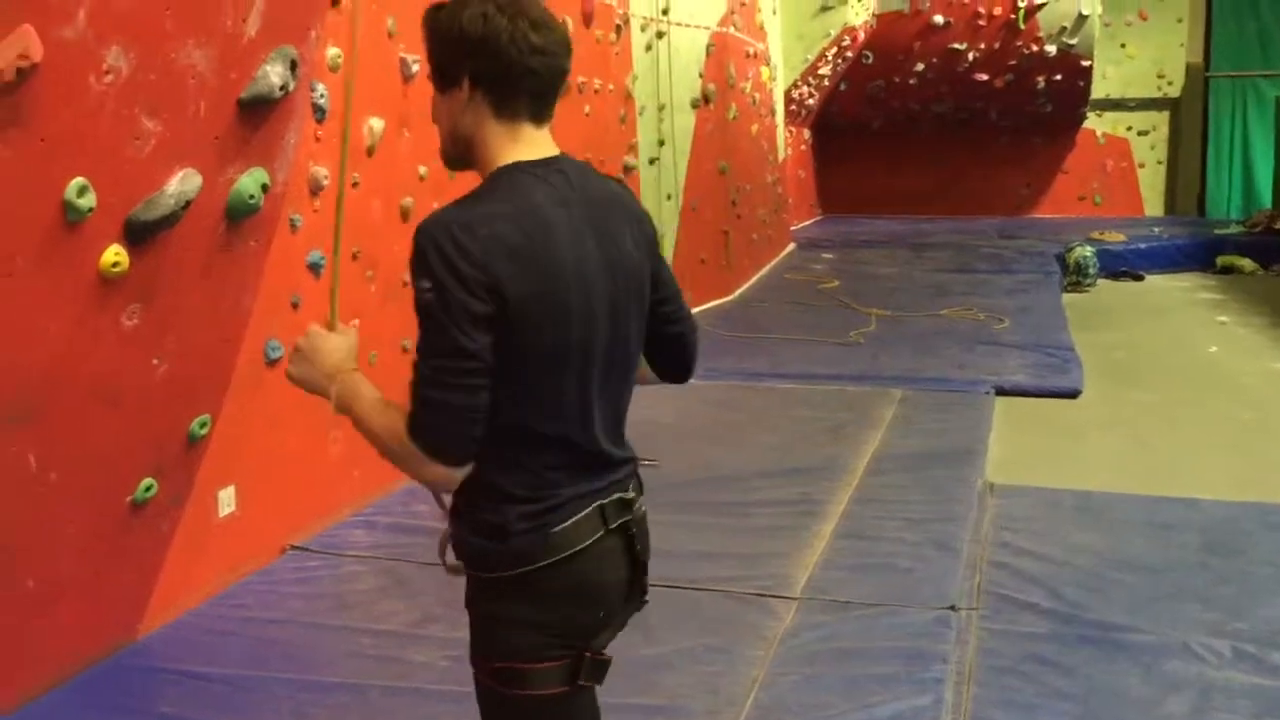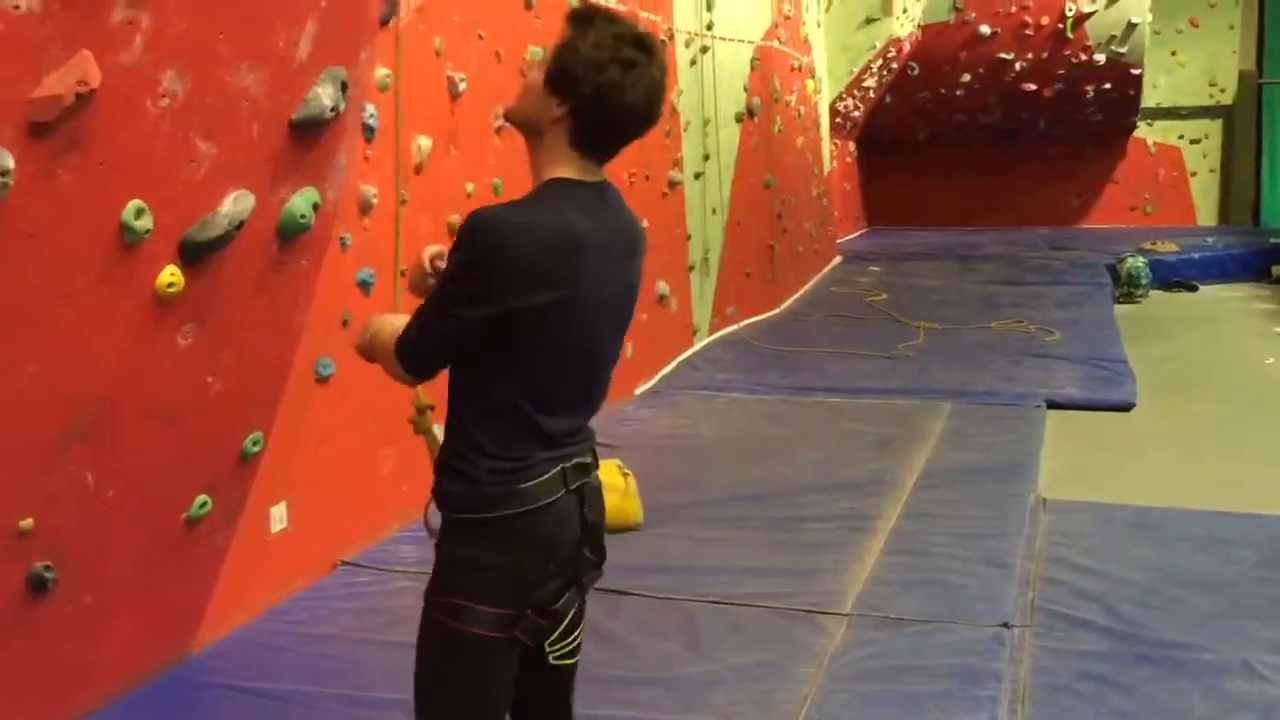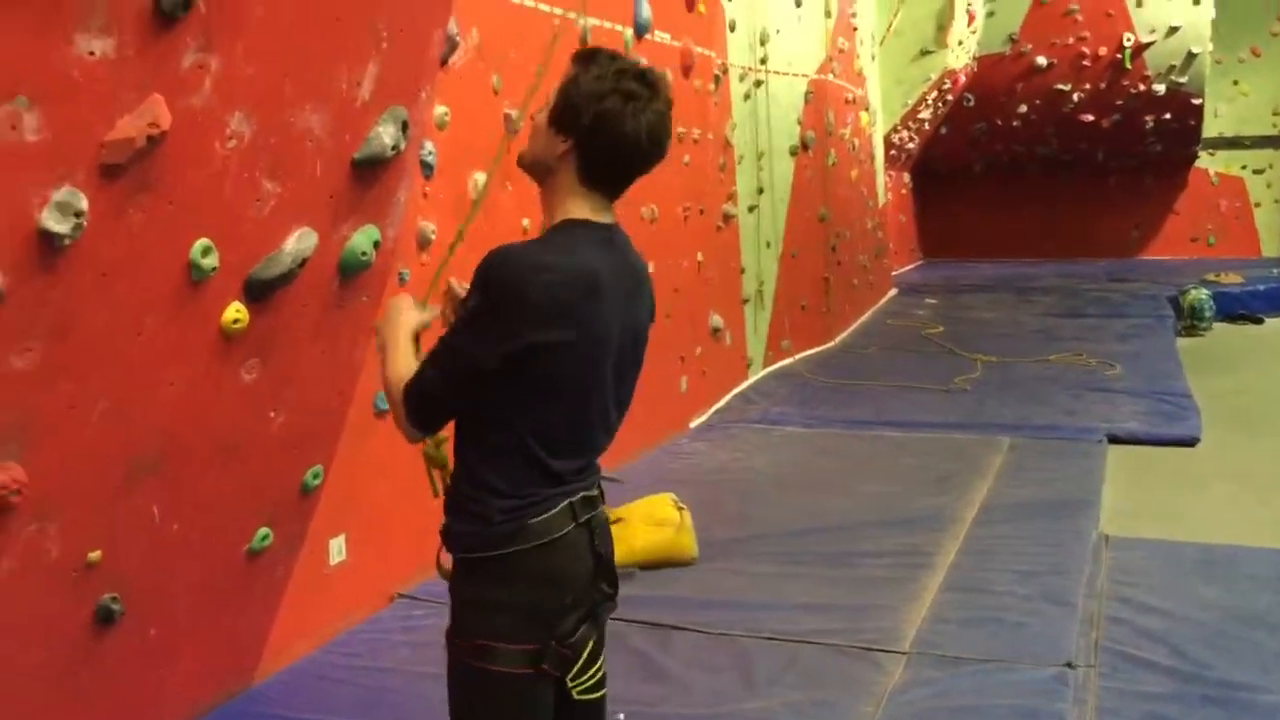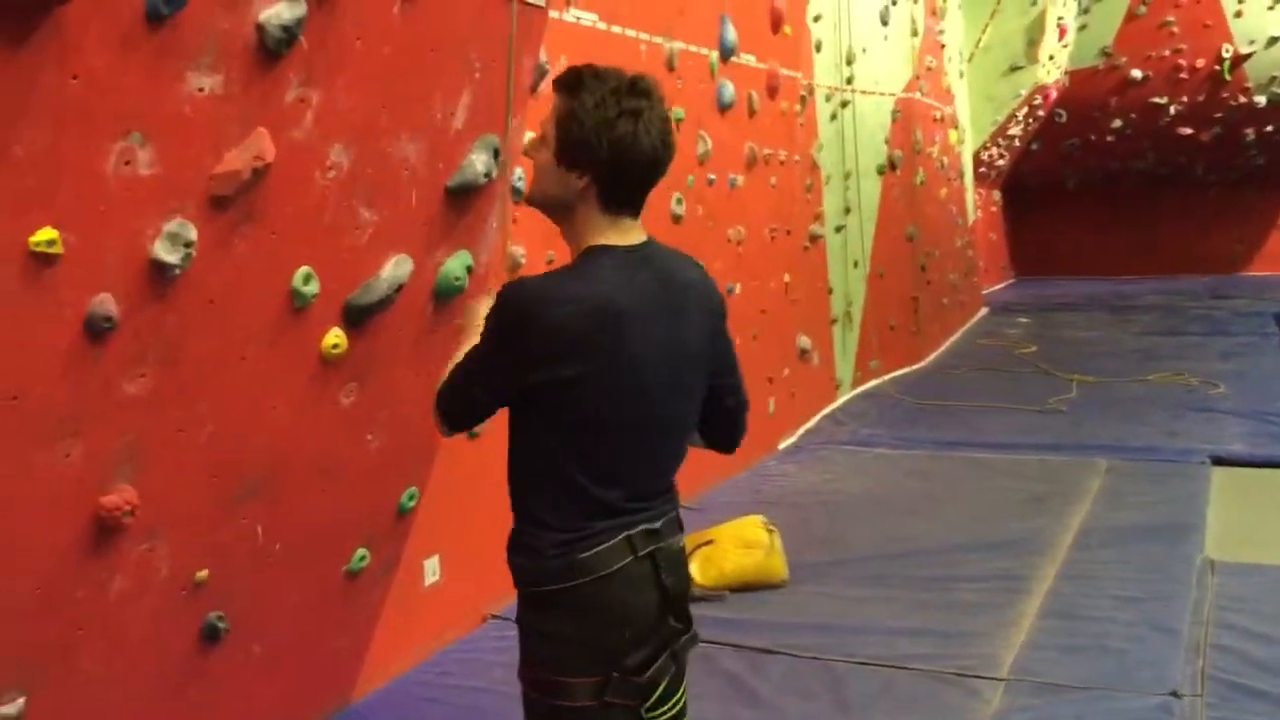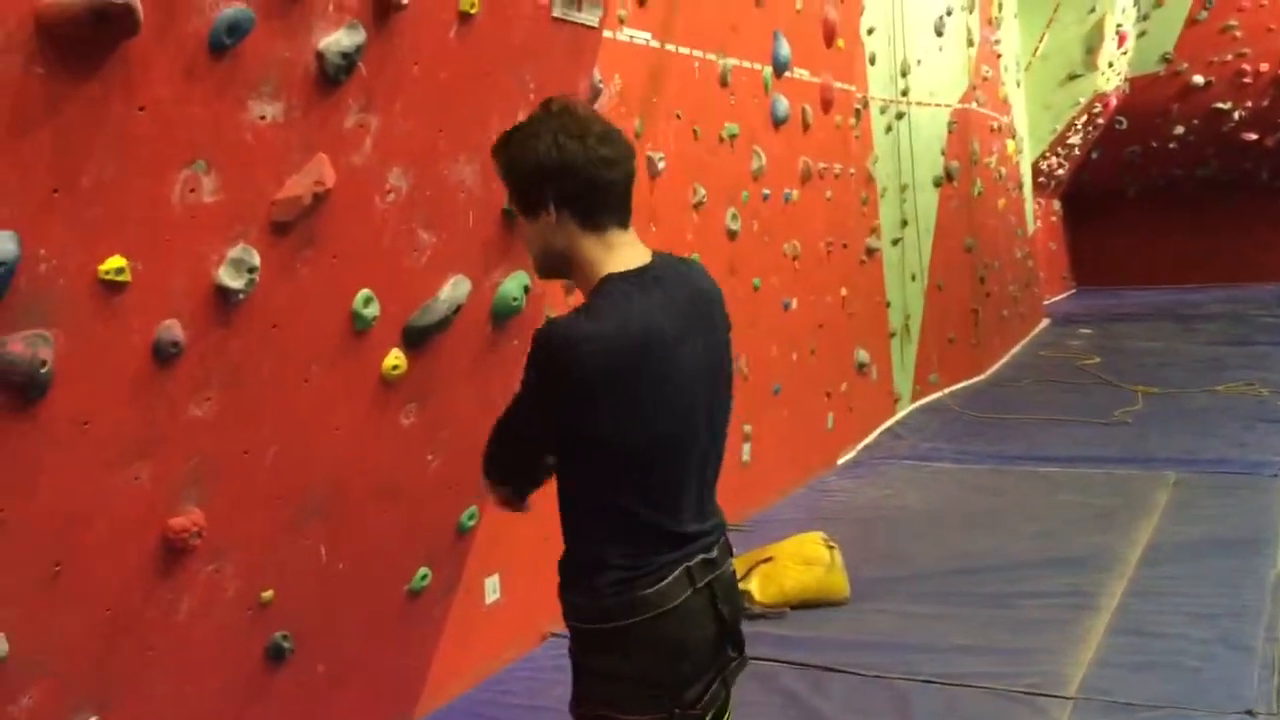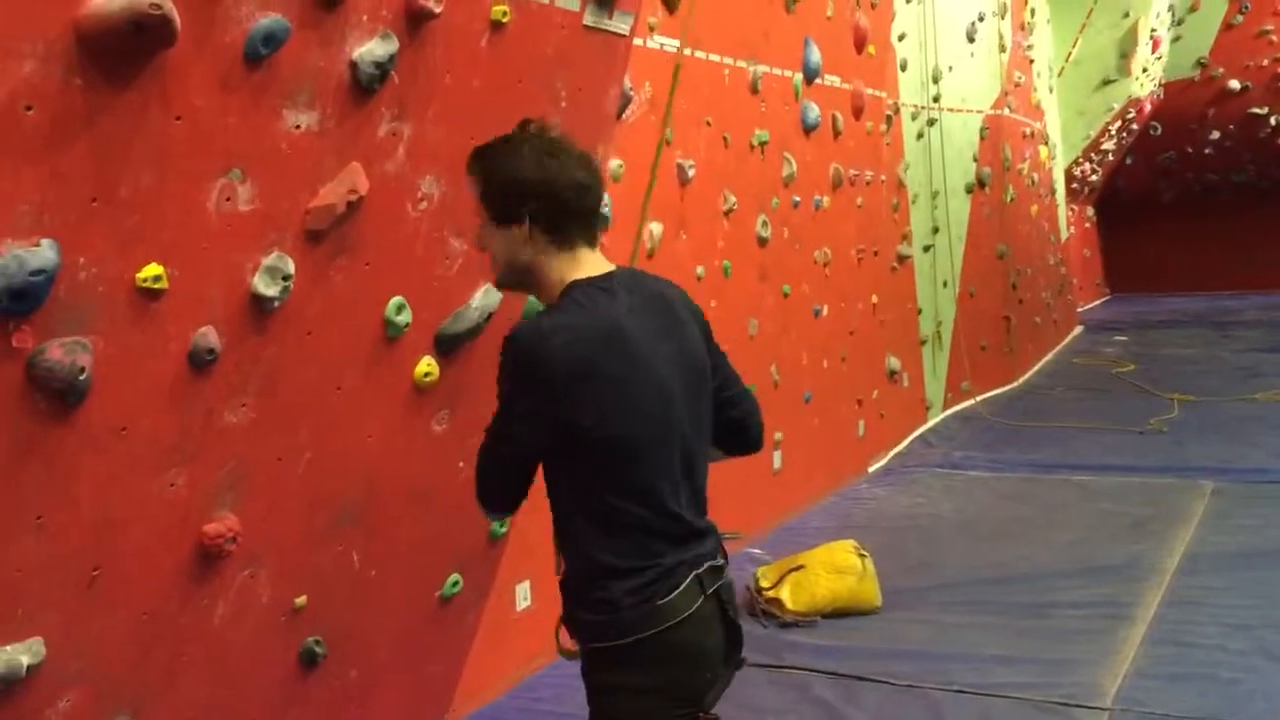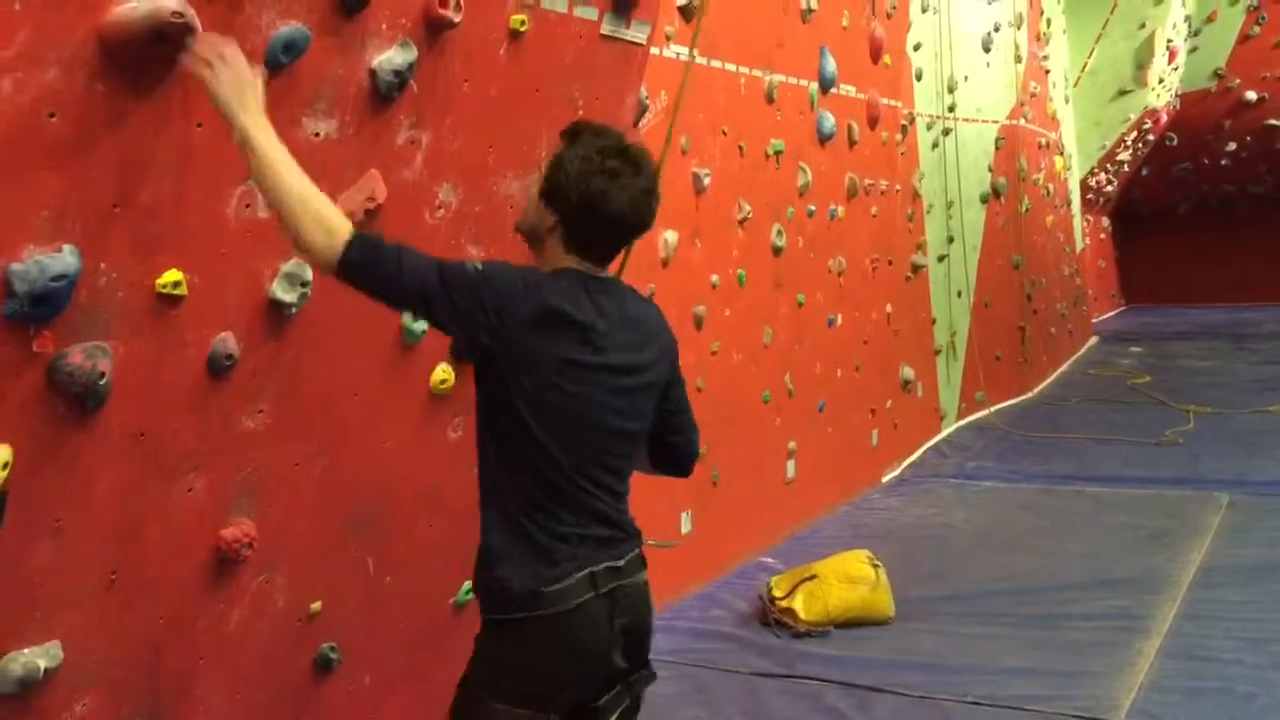
dt=0.5s
person 1, frame 1
left shoulder: (461, 238)
right shoulder: (618, 205)
left elbow: (444, 460)
right elbow: (677, 358)
left wrist: (338, 378)
left hip: (536, 565)
right hip: (614, 534)
person 1, frame 2
left shoulder: (504, 232)
right shoulder: (619, 227)
left elbow: (412, 361)
left wrist: (378, 332)
right wrist: (456, 282)
left hip: (499, 522)
right hip: (568, 504)
person 1, frame 3
left shoulder: (522, 271)
right shoulder: (628, 271)
left elbow: (417, 416)
left wrist: (397, 332)
left hip: (513, 559)
right hip: (579, 540)
person 1, frame 4
left shoulder: (540, 305)
right shoulder: (694, 285)
left elbow: (454, 413)
right elbow: (727, 430)
left wrist: (483, 325)
left hip: (582, 592)
right hip: (660, 567)
person 1, frame 5
left shoulder: (575, 344)
right shoulder: (696, 288)
left elbow: (504, 477)
right wrist: (546, 452)
left hip: (635, 624)
right hip: (708, 592)
person 1, frame 6
left shoulder: (542, 345)
right shoulder: (670, 303)
left elbow: (497, 495)
right elbow: (745, 431)
left hip: (644, 636)
right hip: (701, 601)
person 1, frame 7
left shoulder: (511, 304)
right shoulder: (650, 327)
left elbow: (334, 246)
right elbow: (681, 453)
left wrist: (249, 118)
left hip: (540, 617)
right hip: (623, 599)
